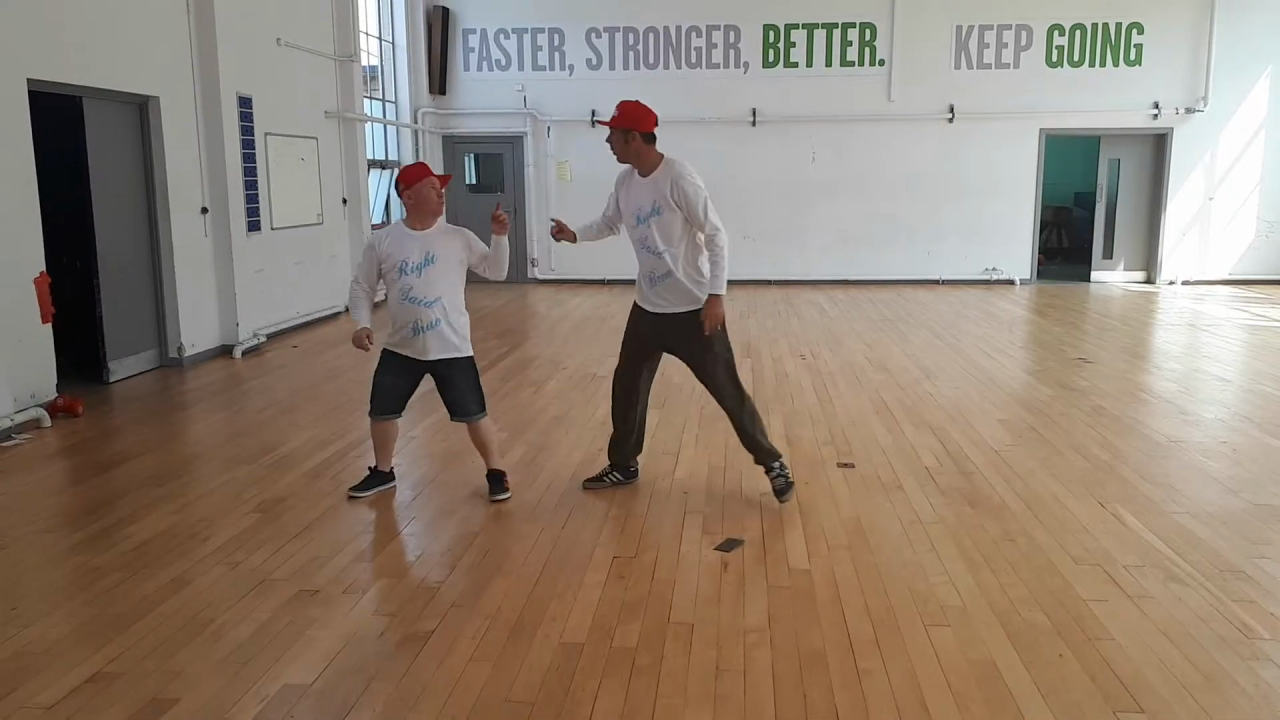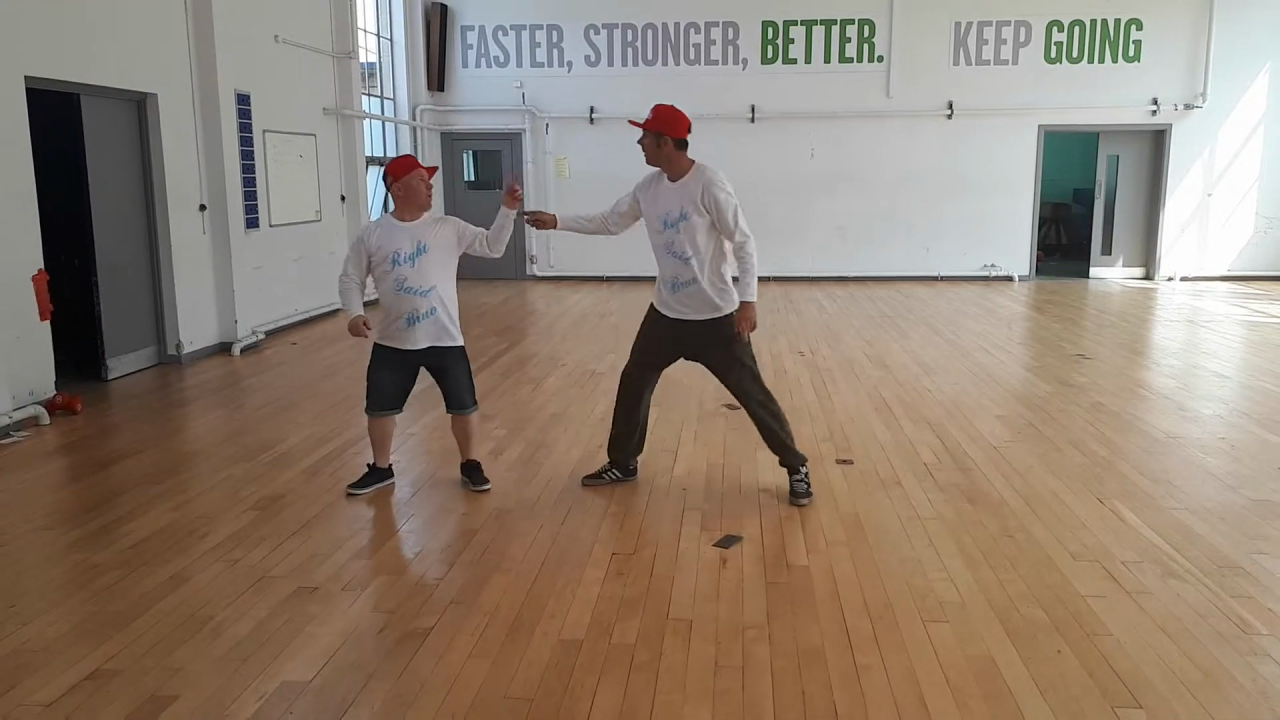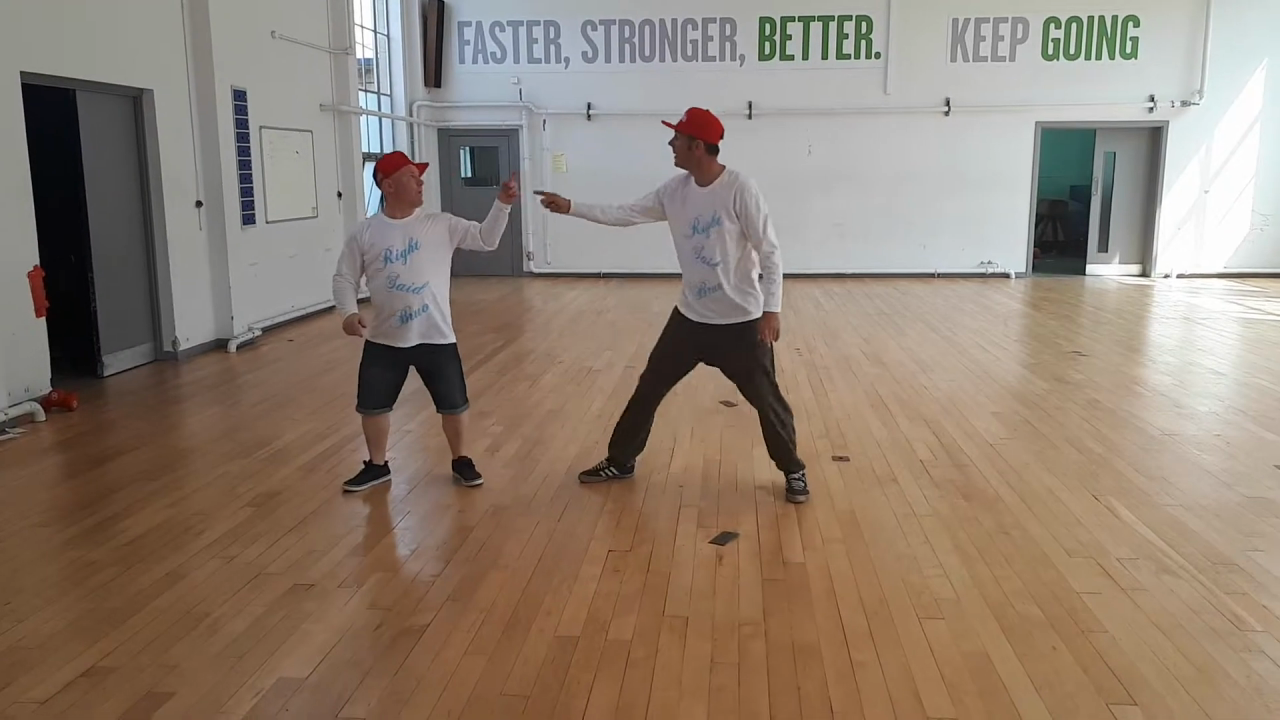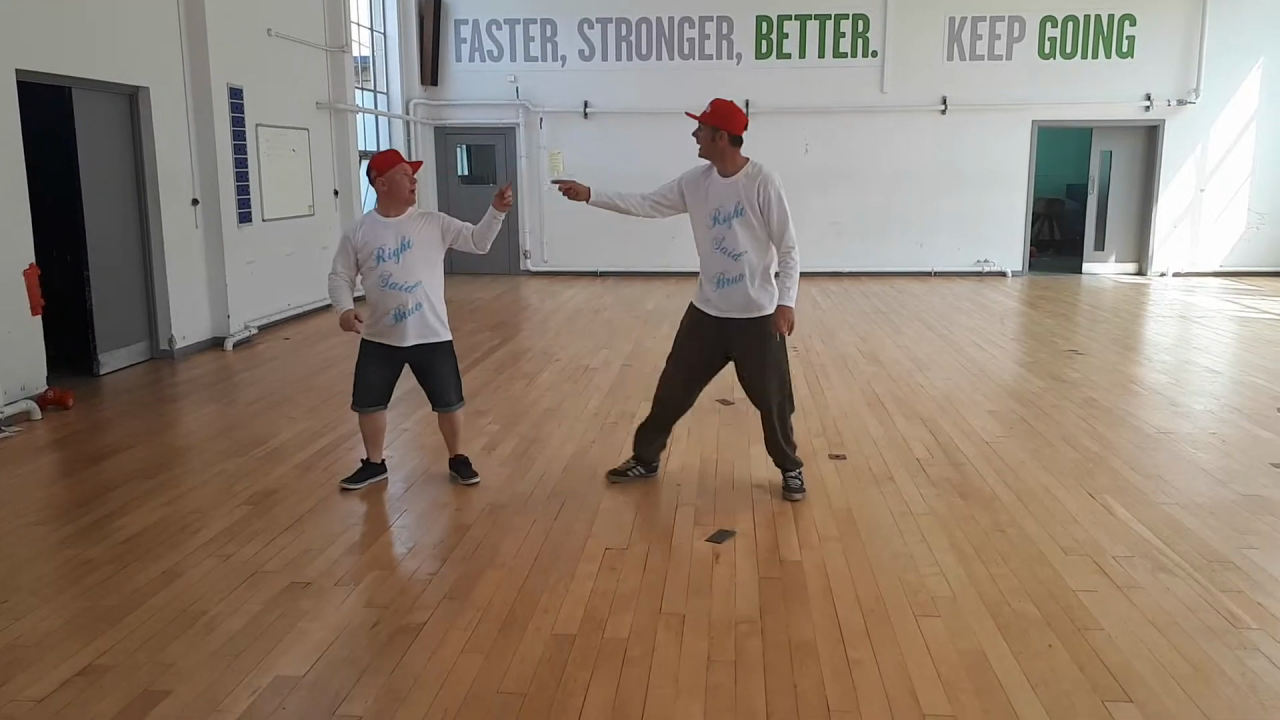
dt=0.1s
person 1, frame 1
left shoulder: (679, 178)
right shoulder: (626, 181)
left elbow: (715, 235)
right elbow: (609, 222)
left wrist: (714, 294)
right wrist: (574, 233)
left hip: (692, 305)
right hip: (648, 307)
left knee: (725, 387)
right knee: (628, 383)
left ankle: (771, 462)
right ankle: (623, 464)
person 1, frame 2
left shoulder: (710, 183)
right shoulder: (650, 186)
left elbow: (743, 243)
right elbow: (610, 221)
left wrist: (748, 300)
right wrist: (558, 222)
left hip: (713, 311)
right hip: (666, 311)
left knee: (749, 390)
right knee: (634, 383)
left ankle: (794, 467)
right ankle: (622, 462)
person 1, frame 3
left shoulder: (741, 190)
right shoulder: (675, 190)
left elbow: (769, 253)
right elbow: (628, 214)
left wrist: (772, 309)
right wrist: (571, 207)
left hip: (741, 317)
right hip: (691, 315)
left knee: (766, 398)
right knee: (650, 387)
left ankle: (792, 470)
right ankle: (621, 460)
person 1, frame 4
left shoulder: (763, 182)
right shoulder: (695, 181)
left elbow: (788, 247)
right elbow: (644, 204)
left wrist: (787, 302)
right wrist: (589, 194)
left hip: (756, 312)
right hip: (707, 309)
left knee: (772, 396)
right knee: (674, 385)
left ankle: (790, 468)
right ankle: (646, 458)
person 2, frame 1
left shoulder: (458, 239)
right shoulder: (382, 241)
left elbow: (496, 271)
right elbow: (361, 287)
left wrist: (500, 237)
right wrist: (361, 324)
left hip: (451, 346)
right hip: (401, 346)
left knee: (472, 413)
right knee: (382, 411)
left ankle: (496, 471)
right ankle: (383, 471)
person 2, frame 2
left shoulder: (450, 228)
right shoulder: (373, 235)
left elbow: (493, 246)
right elbow: (350, 278)
left wrist: (508, 211)
right wrist: (355, 313)
left hip: (445, 338)
right hip: (393, 340)
left knee: (464, 406)
right knee: (380, 407)
left ankle: (470, 464)
right ankle: (381, 468)
person 2, frame 3
left shoulder: (441, 225)
right shoulder: (364, 234)
left elbow: (486, 239)
right elbow: (344, 278)
left wrist: (502, 204)
right wrist: (349, 312)
left hip: (436, 336)
right hip: (384, 339)
left knee: (454, 405)
right knee: (372, 406)
left ankle: (460, 460)
right ankle: (377, 465)
person 2, frame 4
left shoulder: (434, 224)
right shoulder: (358, 232)
left elbow: (479, 242)
right elbow: (339, 277)
left wrist: (497, 210)
right wrist: (345, 308)
left hip: (432, 334)
right hip: (379, 337)
left knee: (449, 403)
right knee: (368, 404)
left ankle: (457, 459)
right ankle: (374, 464)
